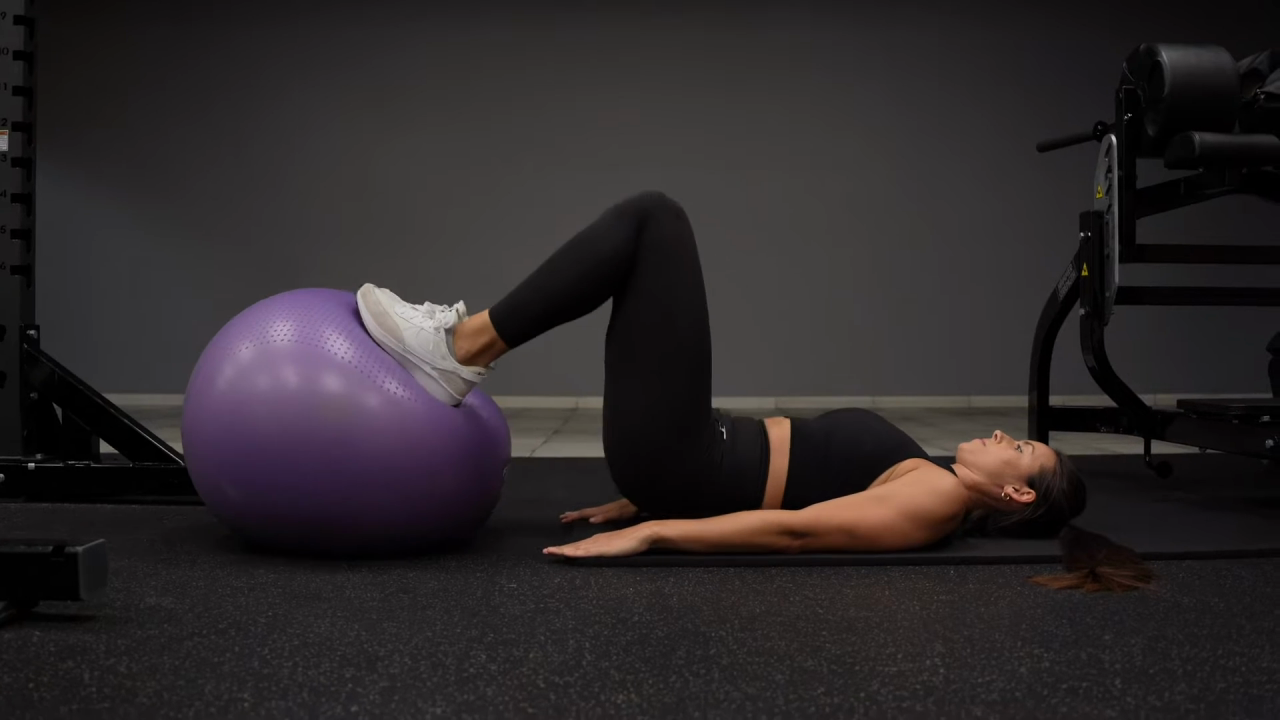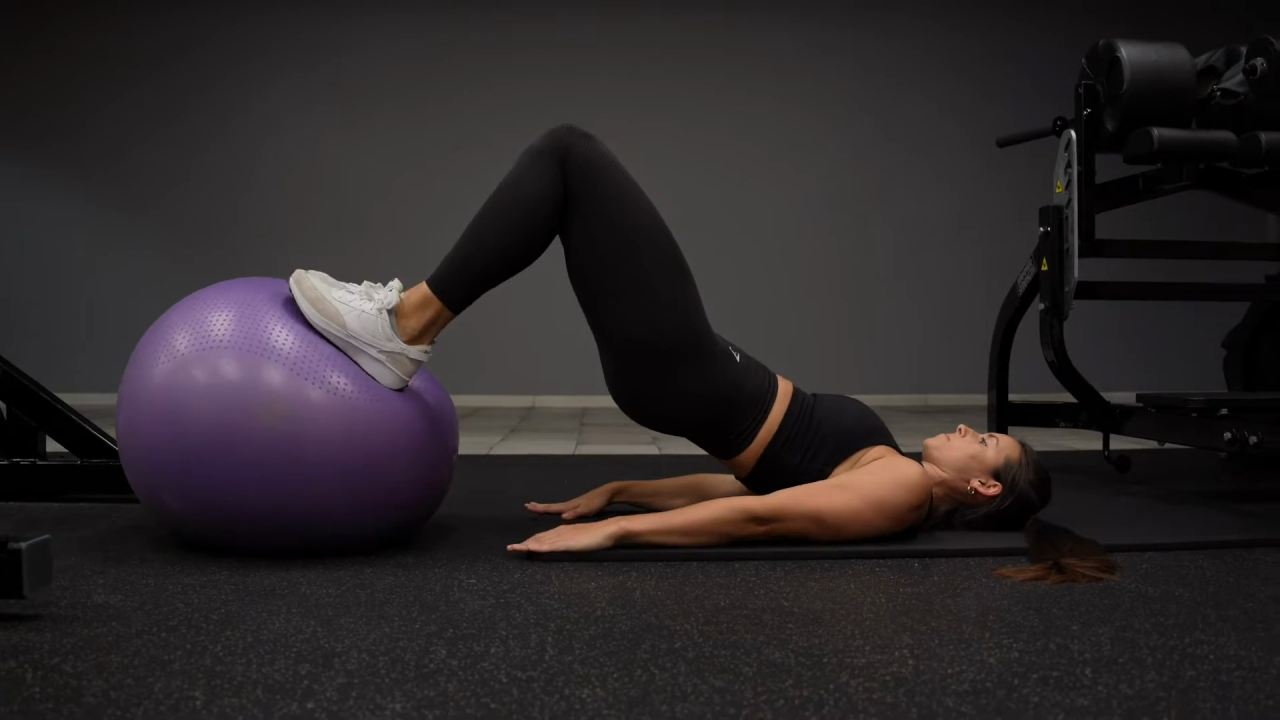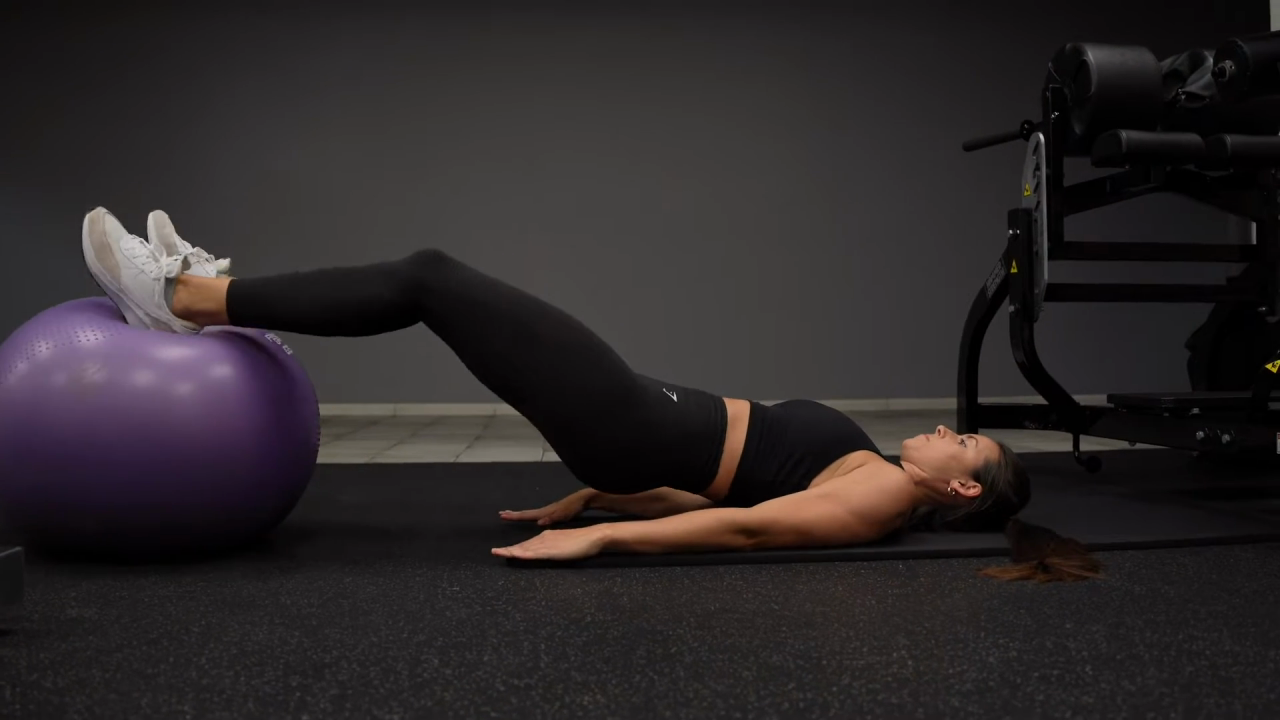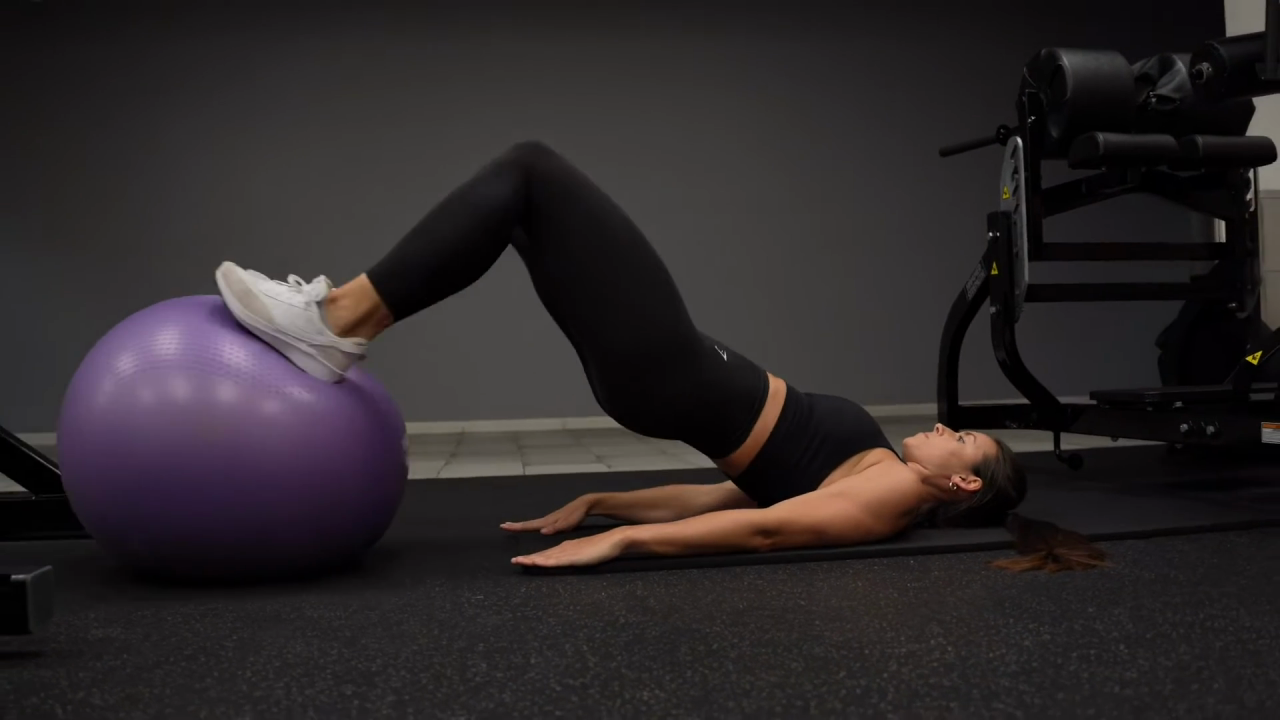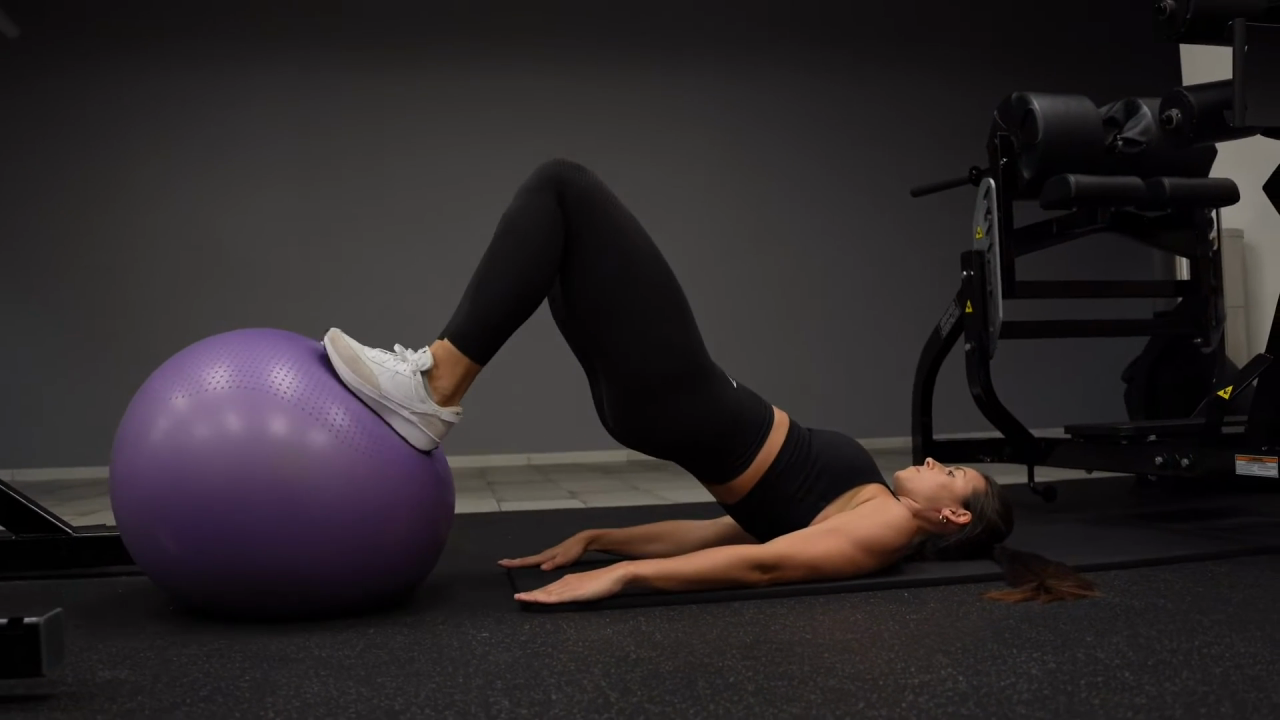
dt=1s
person 1, frame 1
left shoulder: (937, 500)
right shoulder: (923, 481)
left elbow: (795, 528)
left wrist: (650, 531)
right wrist: (645, 495)
left hip: (677, 456)
right hip: (692, 452)
left knee: (654, 220)
right knee: (653, 230)
left ankle: (464, 348)
right ankle: (462, 344)
person 1, frame 2
left shoulder: (903, 490)
right shoulder: (894, 479)
left elbow: (759, 516)
left wrist: (615, 532)
left hip: (676, 371)
right hip: (685, 375)
left knee: (569, 151)
right knee: (569, 173)
left ankle: (407, 326)
right ankle: (407, 320)
person 1, frame 3
left shoulder: (888, 496)
right shoulder: (872, 476)
left elbow: (749, 525)
left wrist: (598, 536)
right wrist: (589, 496)
left hip: (626, 424)
right hip: (639, 418)
left knee: (430, 277)
right knee: (435, 282)
left ankle: (182, 303)
right ankle: (211, 295)
person 1, frame 4
left shoulder: (898, 494)
right shoulder: (888, 472)
left elbow: (765, 526)
left wrist: (617, 542)
left hip: (669, 374)
right hip: (679, 379)
left knee: (531, 167)
right knee: (526, 195)
left ankle: (336, 320)
right ankle: (336, 316)
person 1, frame 5
left shoulder: (887, 528)
right shoulder: (874, 512)
left elbow: (764, 564)
left wrist: (618, 577)
left hip: (673, 399)
right hip: (667, 401)
left knee: (563, 185)
right knee: (560, 227)
left ankle: (435, 385)
right ankle: (431, 379)
